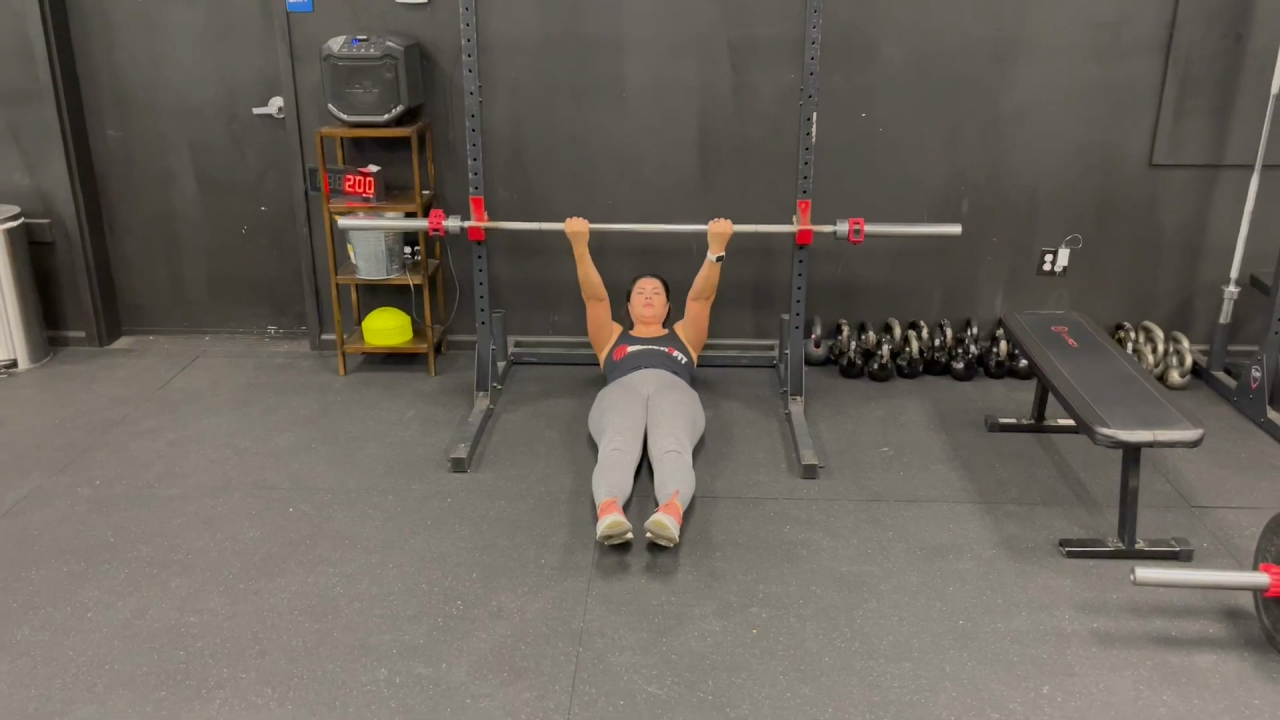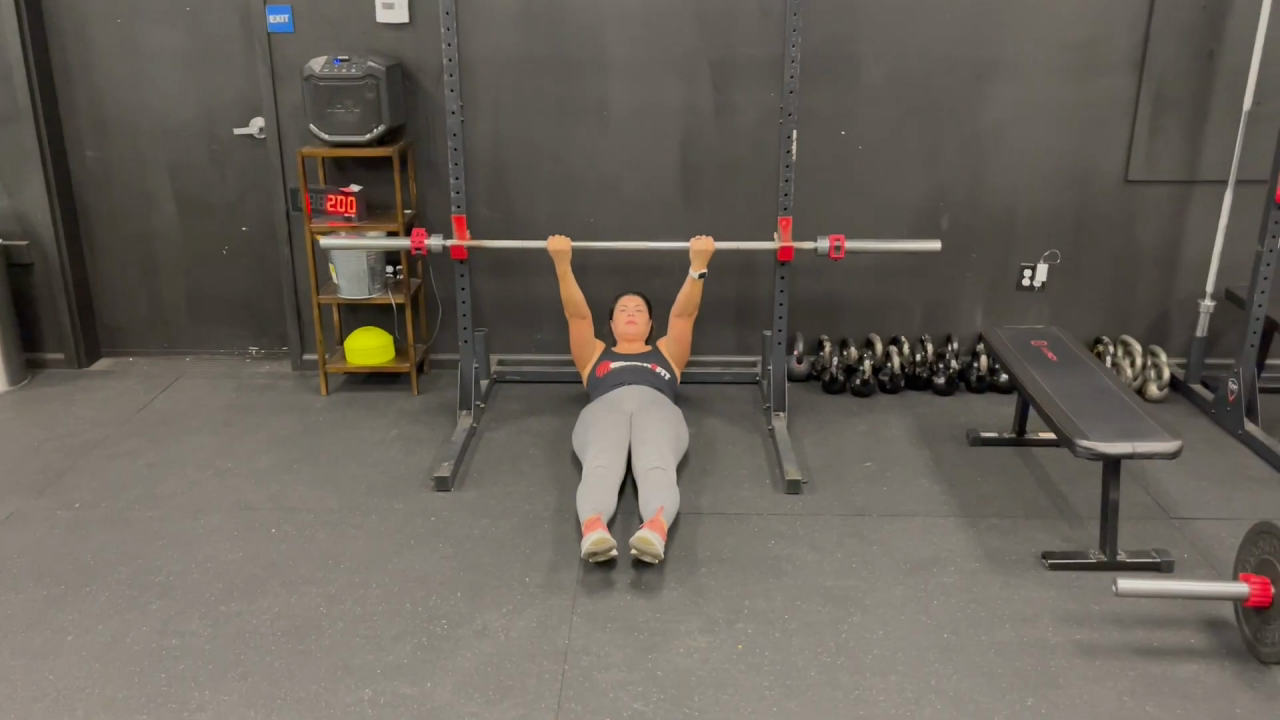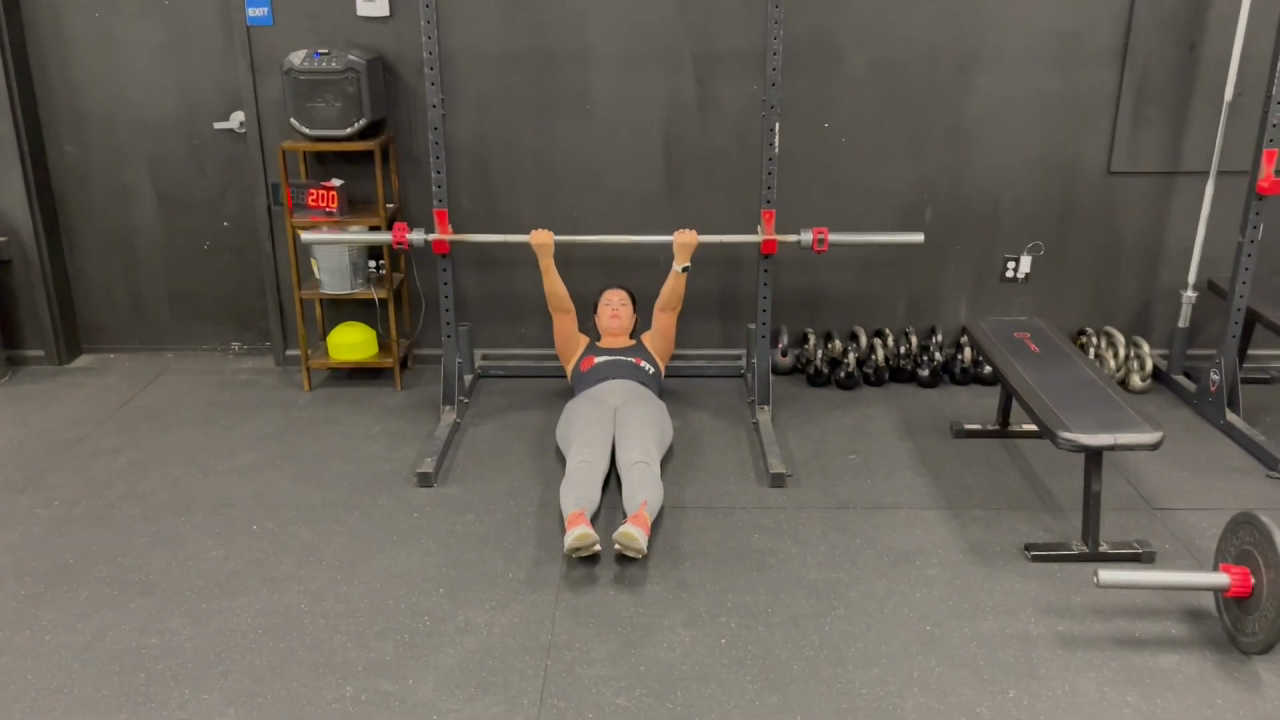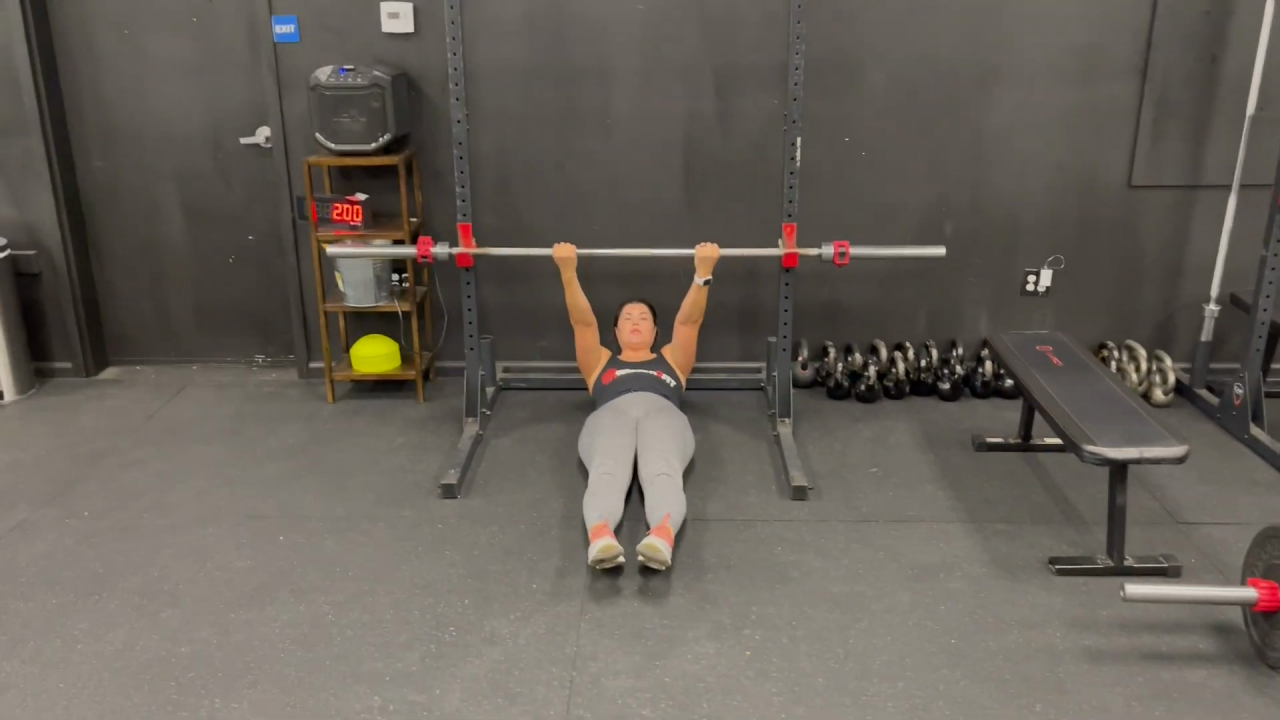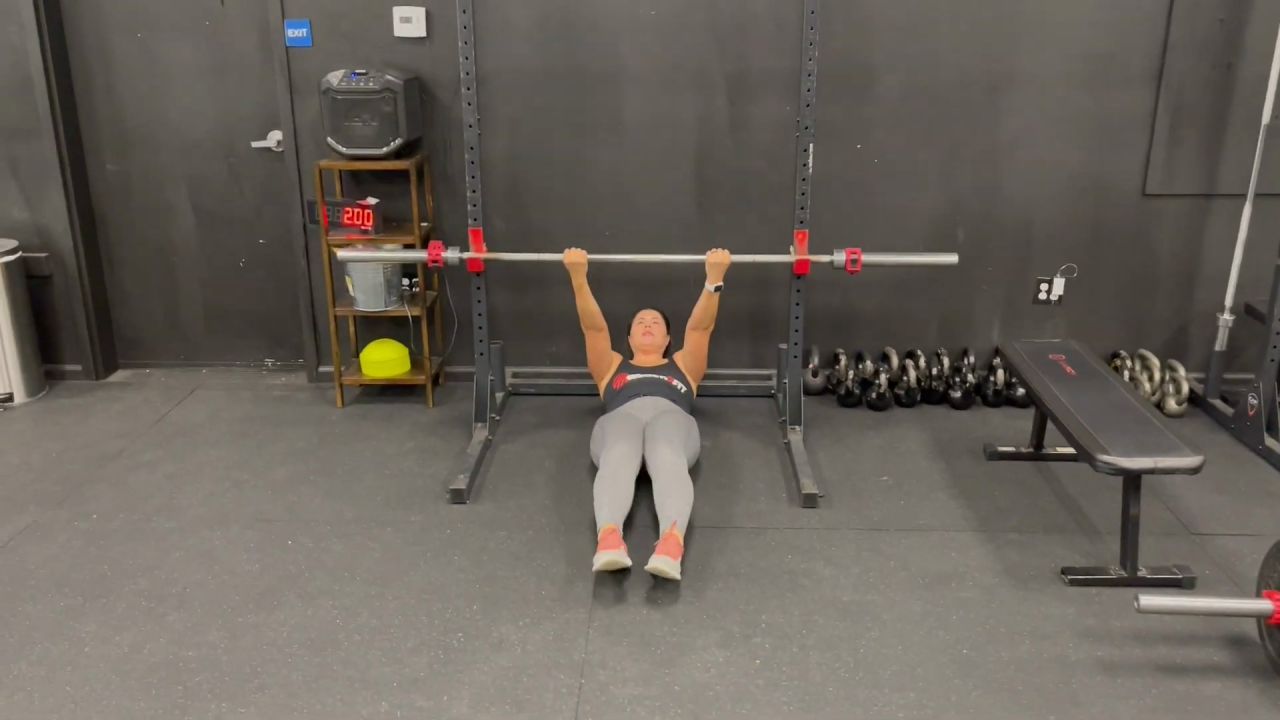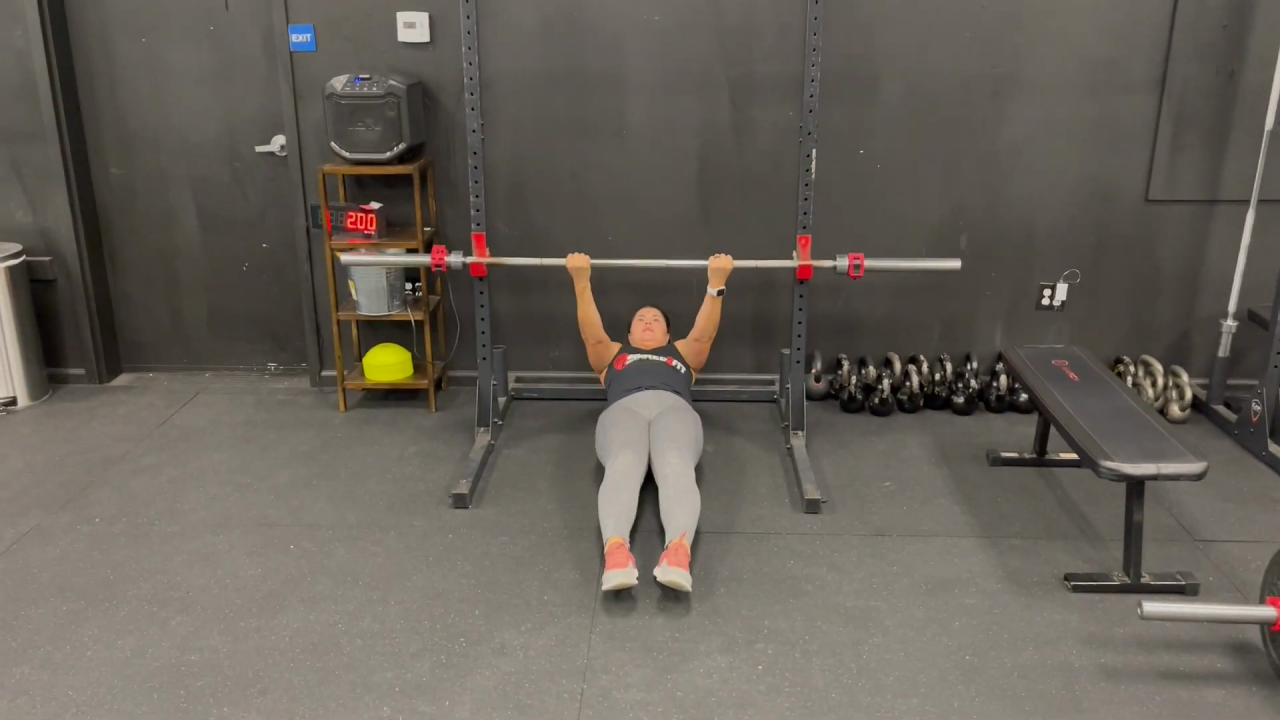
dt=0.7s
person 1, frame 1
left shoulder: (683, 337)
right shoulder: (612, 337)
left elbow: (701, 297)
right elbow: (594, 296)
left wrist: (716, 248)
right wrist: (579, 246)
left hip: (674, 391)
right hip: (621, 391)
left knee: (672, 448)
right knee: (616, 448)
left ankle: (671, 513)
right ankle: (608, 511)
person 1, frame 2
left shoulder: (665, 352)
right shoulder: (595, 354)
left elbow: (684, 314)
right elbow: (577, 314)
left wrist: (698, 265)
right wrist: (562, 263)
left hip: (656, 407)
right hip: (605, 408)
left knee: (656, 466)
right knee: (600, 465)
left ankle: (655, 530)
right ankle: (593, 529)
person 1, frame 3
left shoulder: (650, 347)
right shoulder: (579, 348)
left elbow: (668, 308)
right elbow: (560, 309)
left wrist: (682, 258)
right wrist: (545, 257)
left hip: (642, 401)
right hip: (588, 403)
left knee: (640, 460)
right knee: (583, 460)
left ankle: (639, 524)
right ankle: (576, 524)
person 1, frame 4
left shoulder: (671, 360)
right shoulder: (601, 362)
left elbow: (689, 321)
right elbow: (582, 322)
left wrist: (703, 273)
right wrist: (567, 271)
left hip: (662, 413)
right hip: (611, 415)
left knee: (662, 473)
right knee: (606, 473)
left ankle: (662, 536)
right ankle: (600, 536)
person 1, frame 5
left shoulder: (683, 366)
right shoulder: (611, 366)
left elbow: (701, 327)
right elbow: (593, 327)
left wrist: (714, 278)
right wrist: (578, 276)
left hip: (671, 416)
right hip: (621, 417)
left knee: (668, 460)
right knee: (618, 458)
left ankle: (671, 542)
right ankle: (608, 539)
person 1, frame 6
left shoulder: (682, 352)
right shoulder: (613, 354)
left elbow: (703, 335)
right elbow: (592, 336)
left wrist: (716, 284)
right wrist: (581, 281)
left hip: (674, 407)
right hip: (624, 408)
left knee: (676, 466)
right knee: (622, 465)
left ankle: (678, 552)
right ankle: (616, 551)
